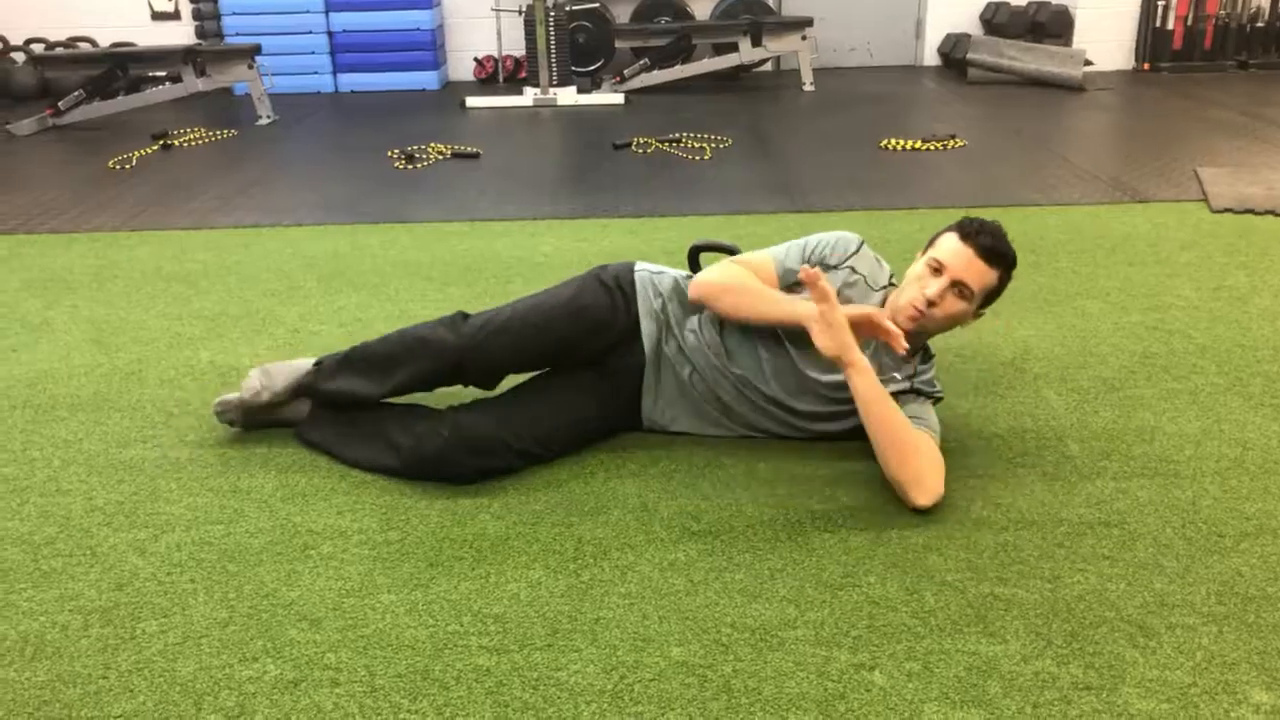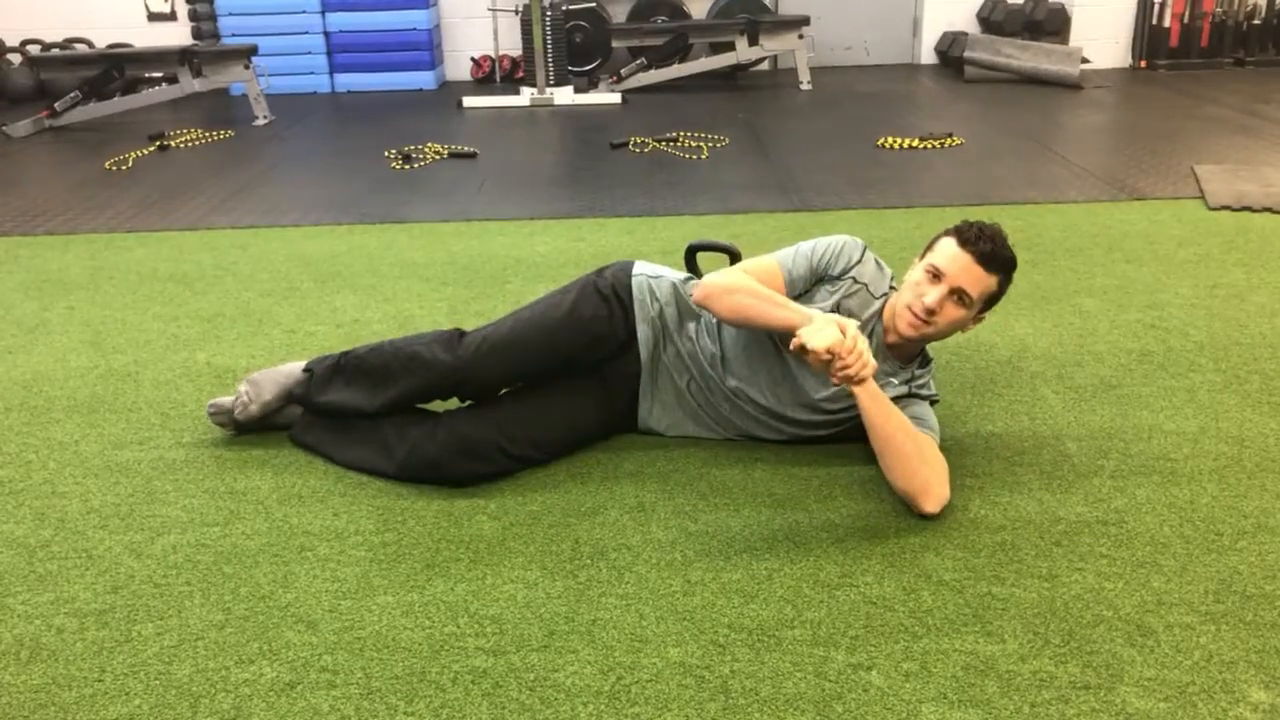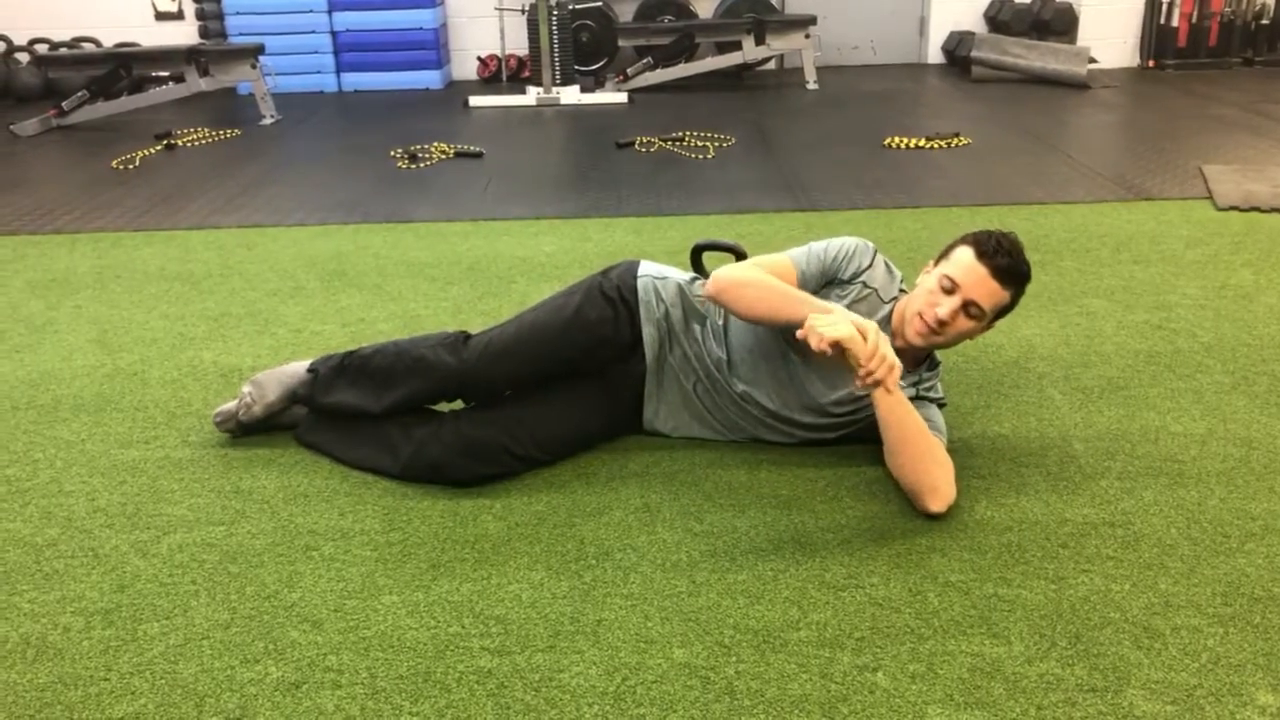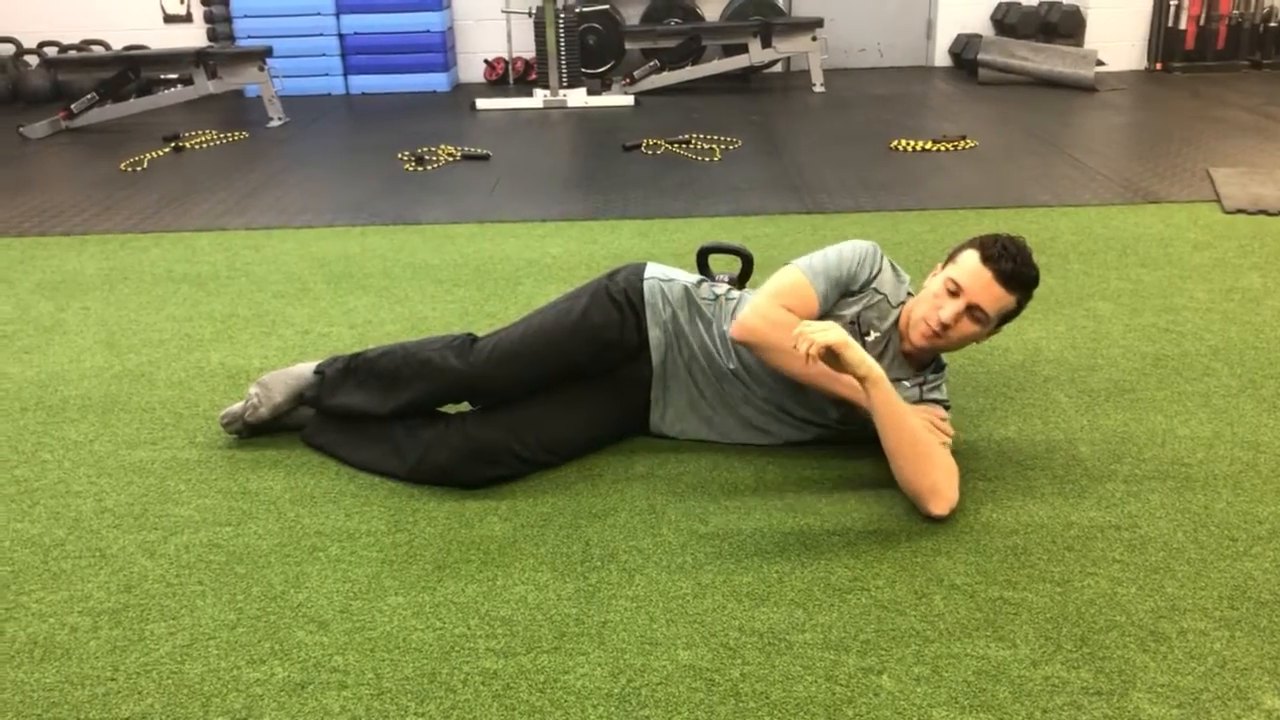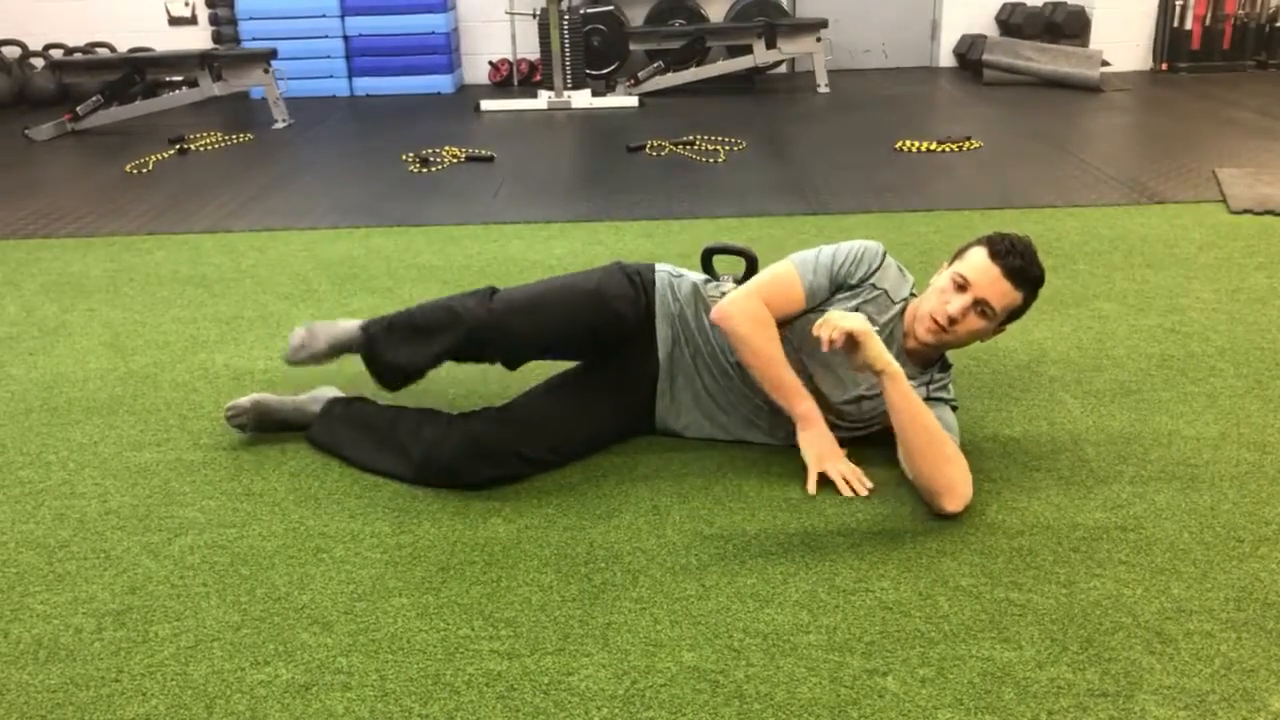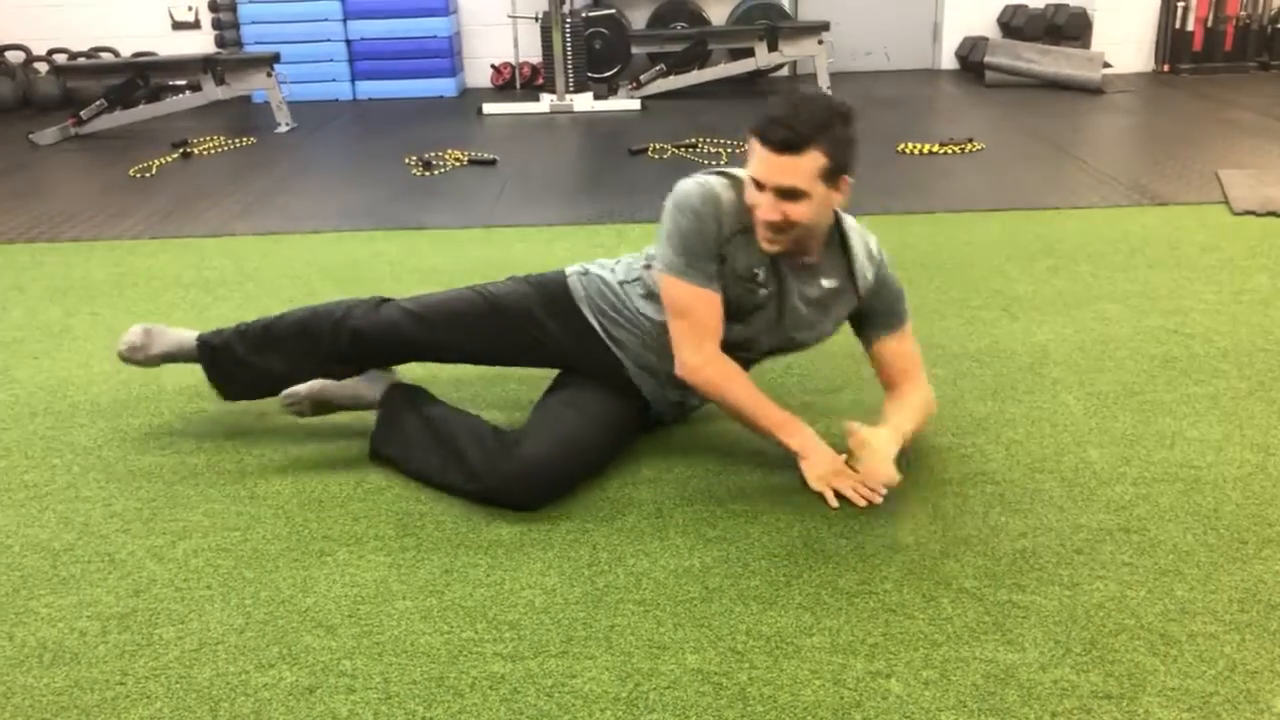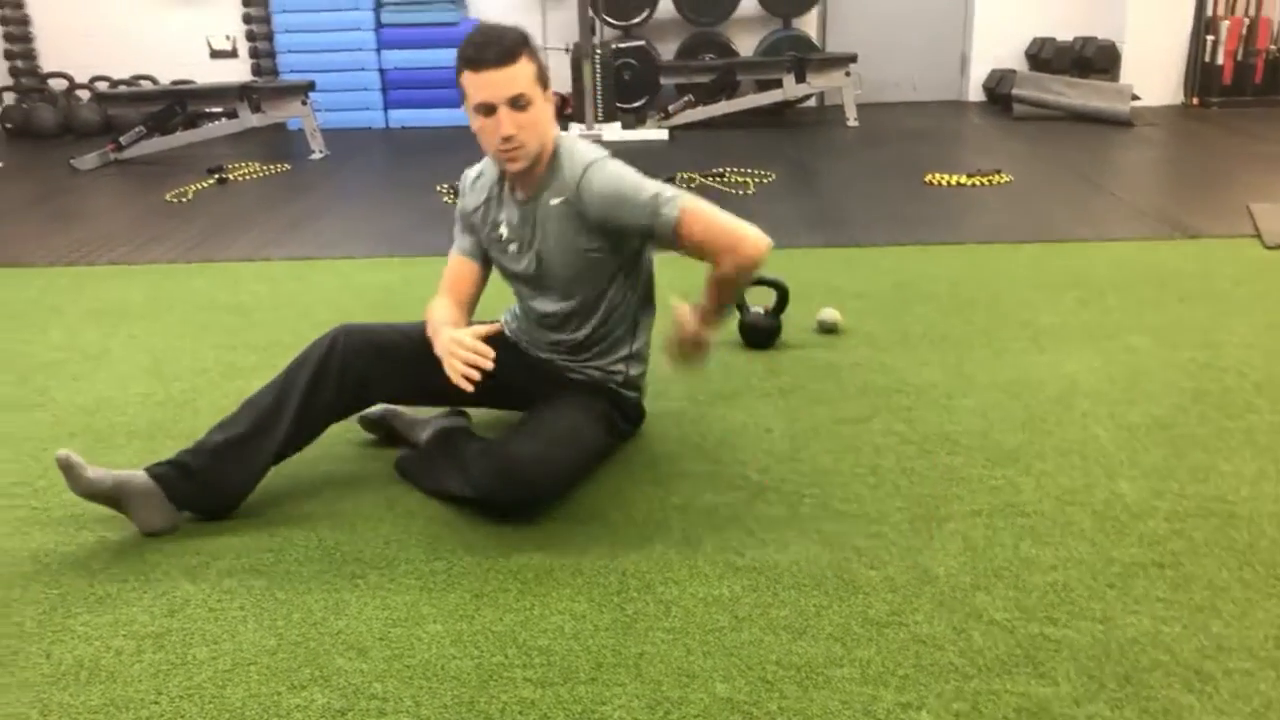
dt=0.7s
person 1, frame 1
left shoulder: (911, 389)
right shoulder: (850, 259)
left elbow: (922, 490)
right elbow: (709, 283)
left wrist: (850, 363)
right wrist: (814, 314)
left hip: (637, 401)
right hip: (640, 311)
left knee: (460, 450)
right knee: (475, 347)
left ankle: (304, 416)
right ankle: (317, 378)
person 1, frame 2
left shoulder: (908, 393)
right shoulder: (851, 260)
left elbow: (928, 495)
right elbow: (716, 288)
left wrist: (863, 381)
right wrist: (811, 320)
left hip: (638, 403)
right hip: (640, 310)
left knee: (458, 452)
right knee: (469, 361)
left ankle: (299, 422)
right ankle: (305, 381)
person 1, frame 3
left shoulder: (916, 395)
right shoulder: (862, 264)
left elbow: (935, 494)
right elbow: (725, 281)
left wrist: (876, 376)
right wrist: (828, 314)
left hip: (640, 404)
right hip: (646, 313)
left knee: (462, 453)
right knee: (472, 364)
left ankle: (303, 420)
right ankle: (313, 380)
person 1, frame 4
left shoulder: (923, 396)
right shoulder: (869, 267)
left elbow: (936, 498)
right elbow: (752, 321)
left wrist: (866, 370)
right wrist: (861, 393)
left hip: (648, 407)
right hip: (651, 315)
left knee: (468, 456)
right knee: (478, 367)
left ankle: (308, 422)
right ankle: (317, 383)
person 1, frame 5
left shoulder: (928, 397)
right shoulder: (870, 266)
left elbow: (951, 496)
right elbow: (737, 309)
left wrist: (879, 360)
right wrist: (810, 421)
left hip: (652, 402)
right hip: (654, 311)
left knee: (473, 452)
right knee: (502, 320)
left ankle: (319, 413)
right ankle: (368, 343)
person 1, frame 6
left shoulder: (860, 267)
right shoulder: (702, 203)
left elbow: (913, 383)
right elbow: (699, 359)
left wrist: (881, 447)
right wrist: (803, 443)
left hip: (641, 388)
right hip: (589, 307)
left knee: (526, 476)
right knee: (387, 324)
left ankle: (391, 405)
right ankle: (209, 348)
person 1, frame 7
left shoulder: (596, 184)
right shoulder: (479, 187)
left elbow: (746, 246)
right elbow: (449, 300)
left wrist: (702, 321)
right wrist: (446, 338)
left hip: (595, 388)
right hip: (520, 350)
left knee: (512, 480)
right knee: (348, 349)
left ankle: (434, 438)
right ankle: (175, 488)
